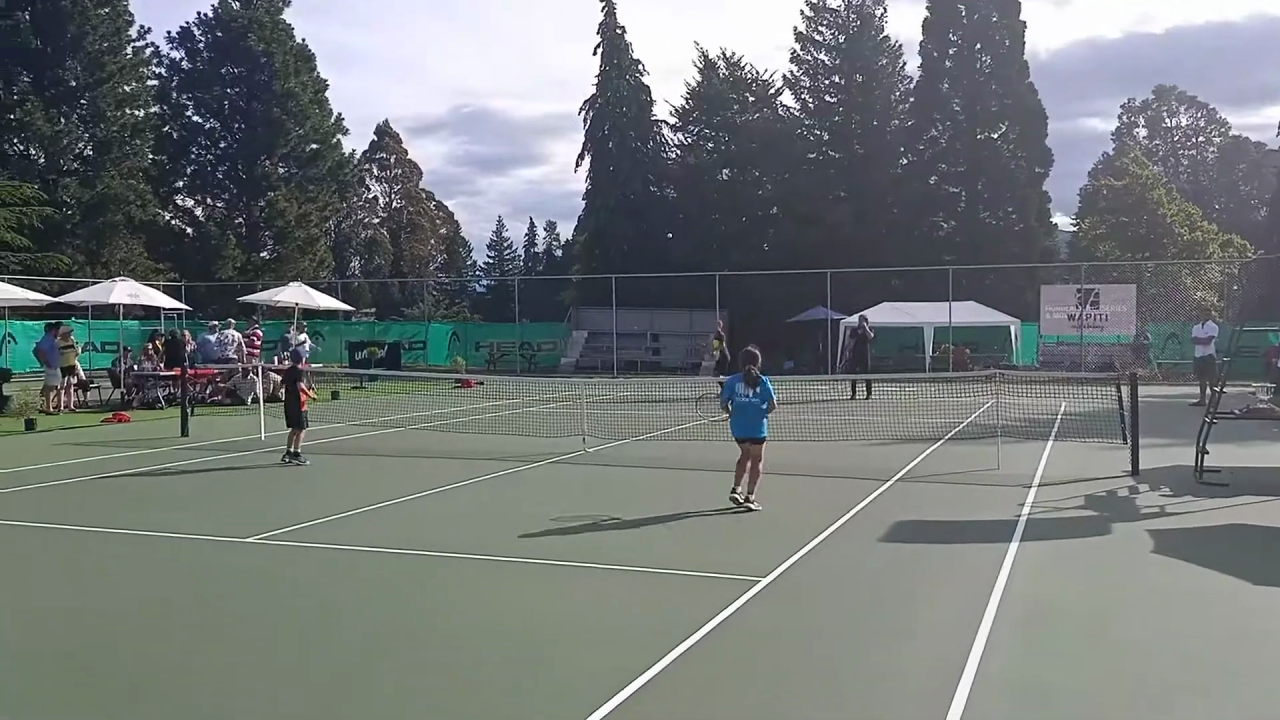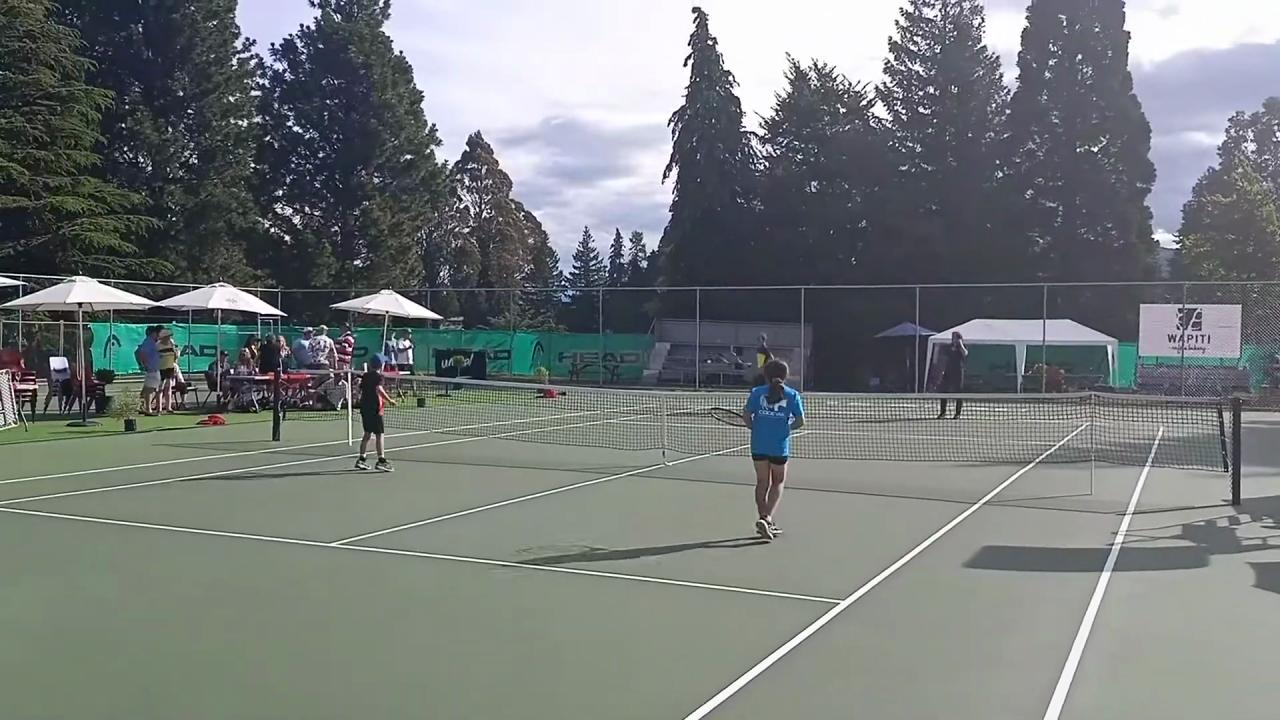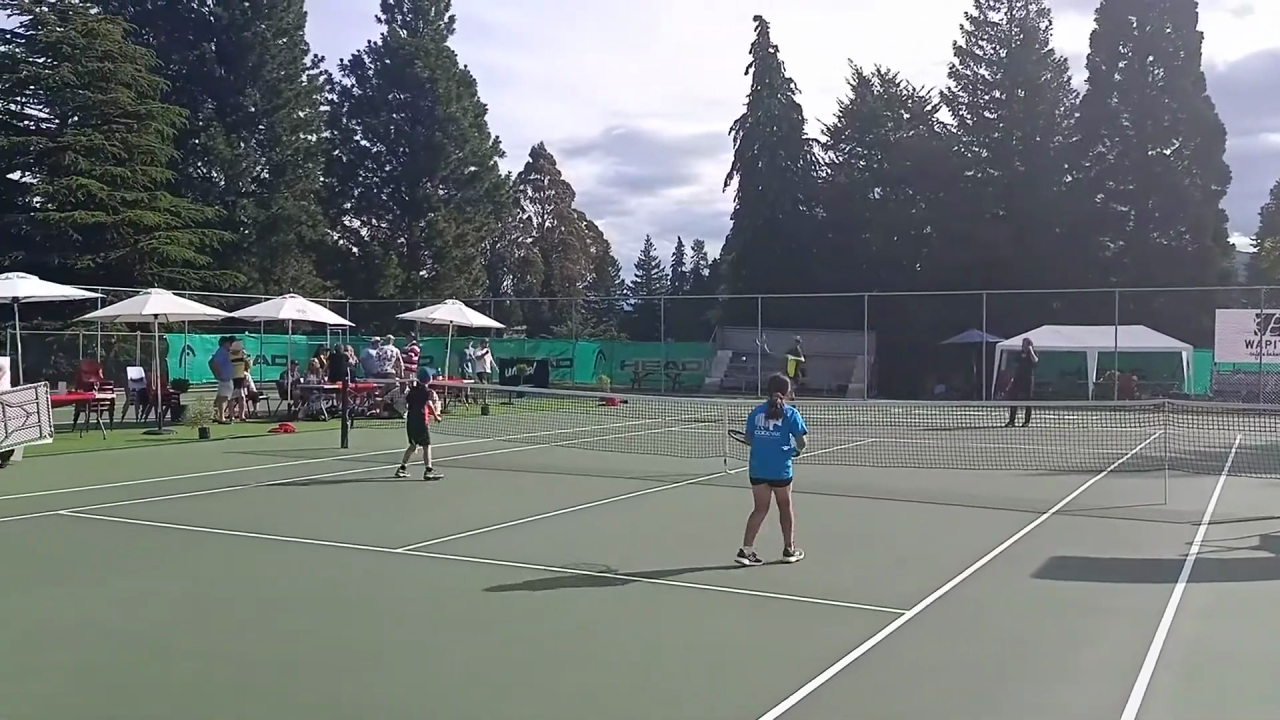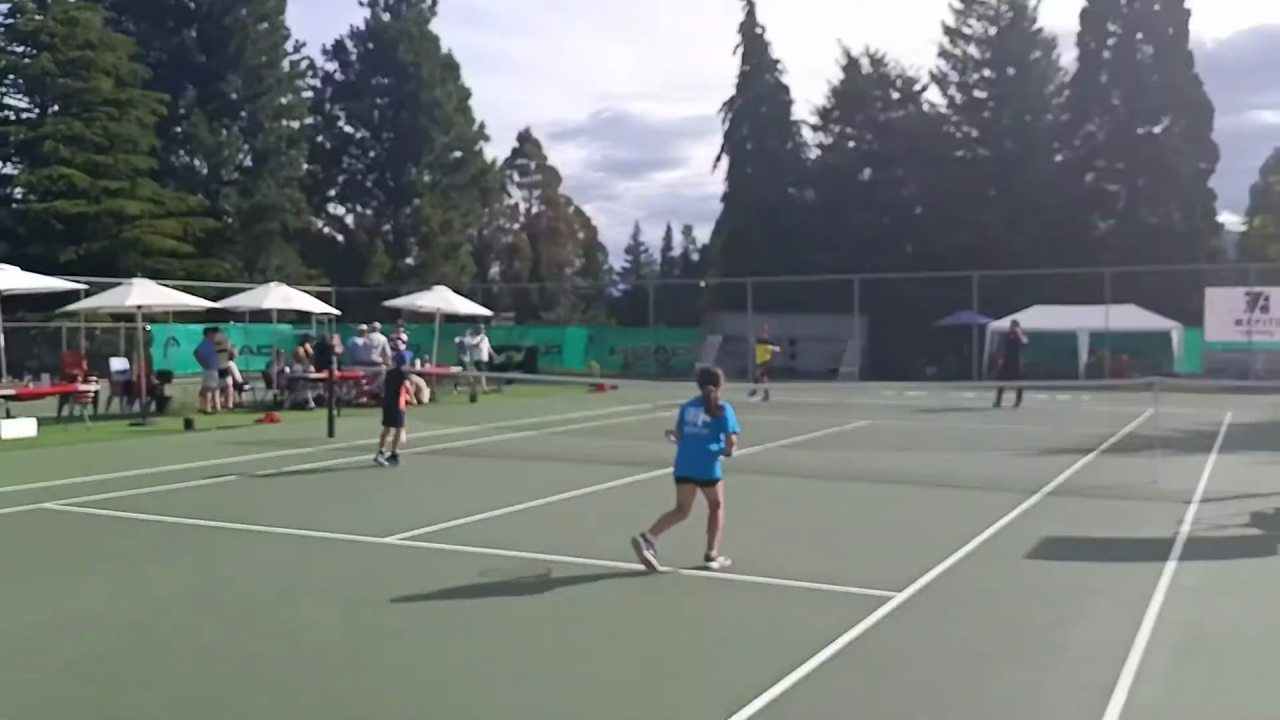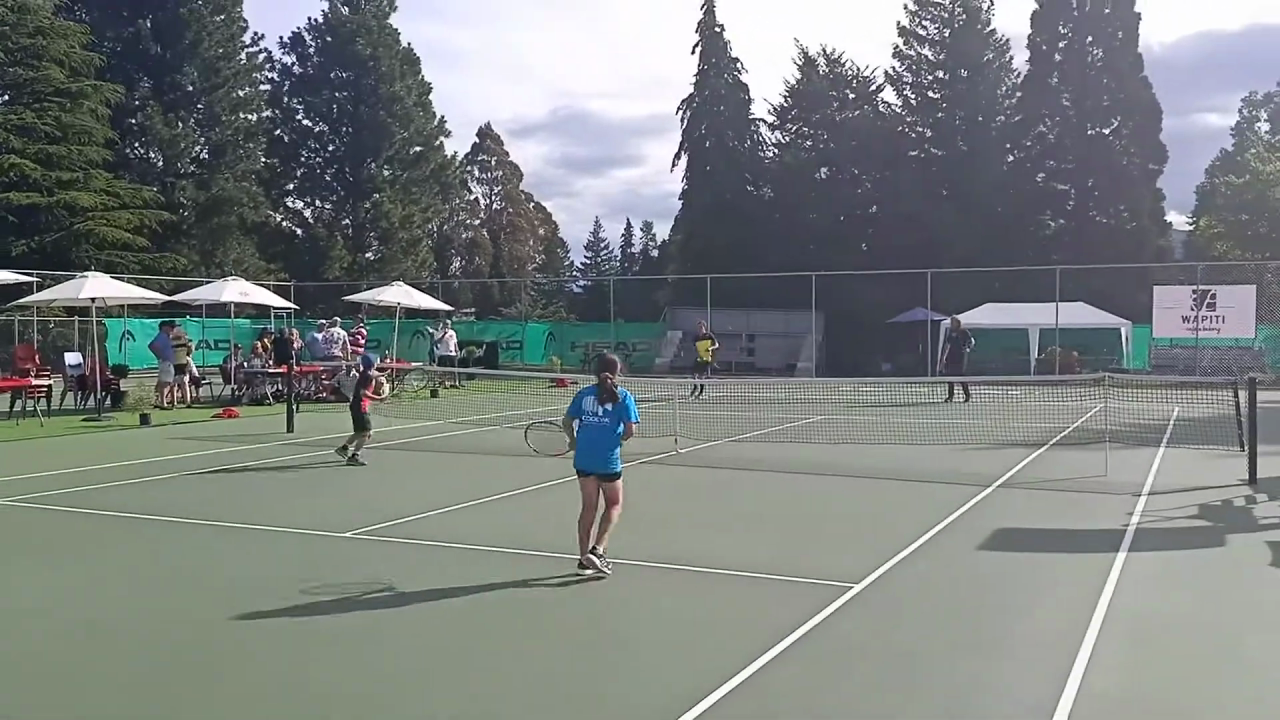
dt=0.4s
person 1, frame 1
left shoulder: (732, 380)
right shoulder: (763, 381)
left elbow: (724, 404)
right elbow: (772, 406)
left hip: (738, 427)
right hip: (757, 428)
left knee: (745, 456)
right knee: (757, 461)
left ankle: (736, 490)
right ankle: (749, 498)
person 1, frame 2
left shoulder: (757, 392)
right shoulder: (792, 394)
left elbow: (746, 416)
right elbow: (800, 421)
left hip: (759, 445)
right hip: (778, 446)
left knee: (763, 482)
right knee: (778, 483)
left ankle: (763, 519)
right ankle: (767, 519)
person 1, frame 3
left shoulder: (757, 411)
right shoulder: (791, 413)
left elbow: (750, 438)
right elbow: (801, 442)
right wrist: (795, 450)
left hip: (757, 466)
right hip: (780, 468)
left knee: (760, 508)
right knee: (785, 506)
left ankle: (746, 550)
right ankle: (789, 549)
person 1, frame 4
left shoulder: (688, 407)
right shoulder: (723, 409)
left elbow: (678, 435)
right elbow: (731, 441)
right wrist: (728, 450)
left hip: (683, 465)
right hip: (707, 465)
left knee: (681, 510)
right knee: (716, 506)
left ankle: (647, 538)
right ankle: (712, 554)
person 1, frame 5
left shoulder: (583, 394)
right shoulder: (623, 396)
left elbow: (567, 422)
right elbow: (630, 430)
left wrist: (574, 440)
left hip: (583, 459)
right hip: (608, 459)
left knee: (589, 507)
right knee: (614, 504)
left ankle: (586, 559)
right ankle: (597, 550)
